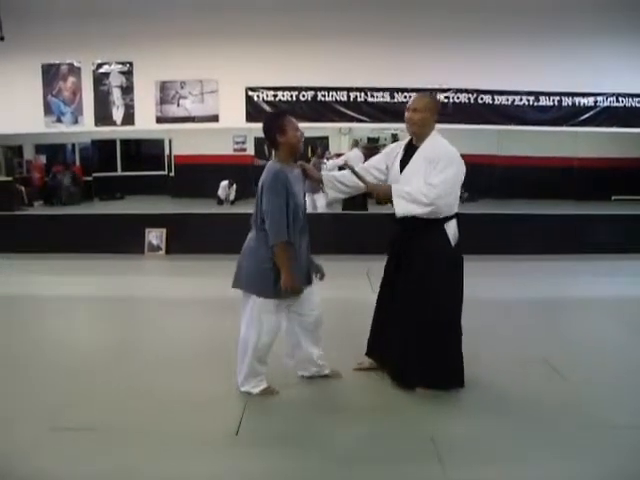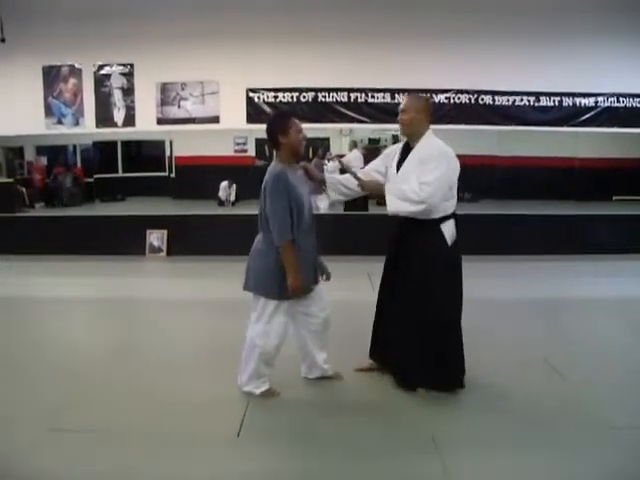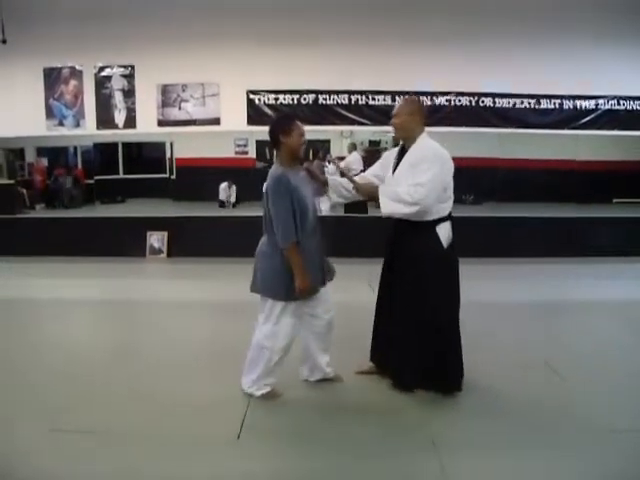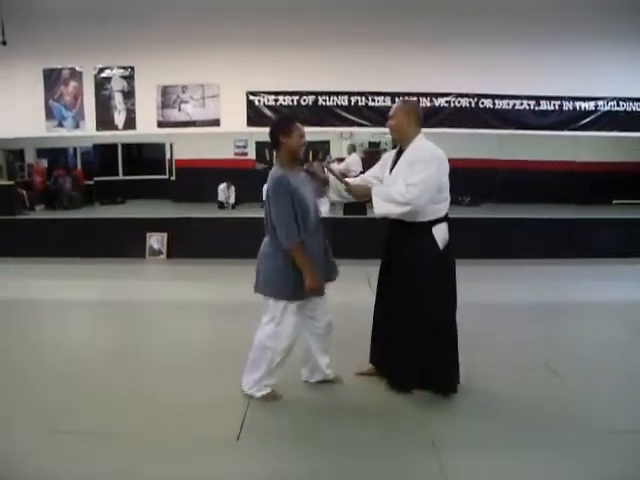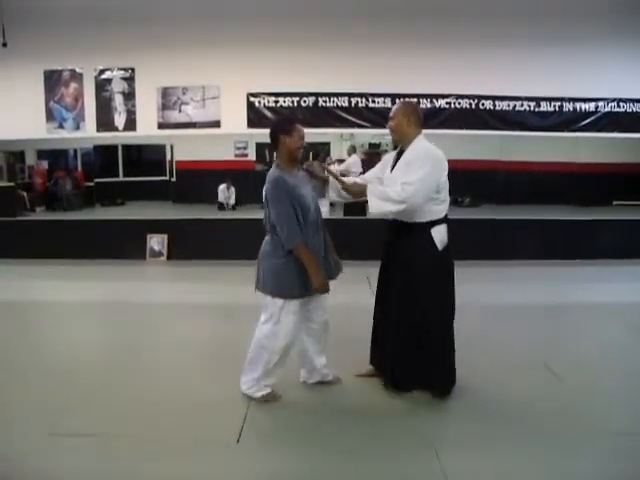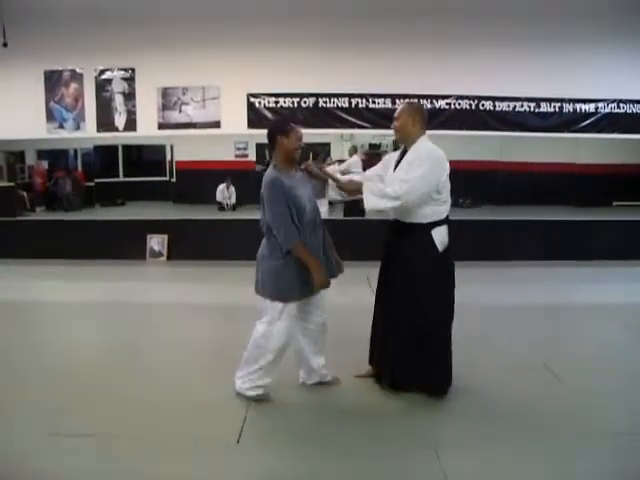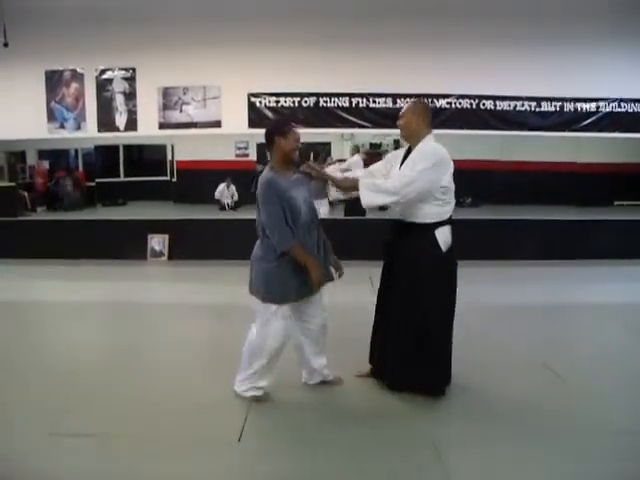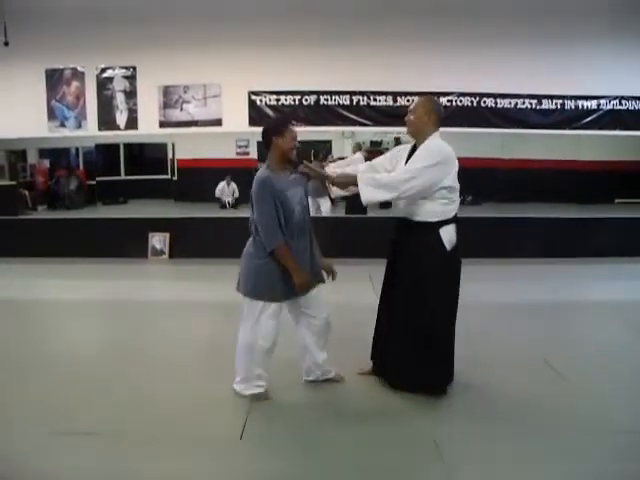
dt=0.1s
person 1, frame 1
left shoulder: (445, 153)
right shoulder: (396, 150)
left elbow: (435, 197)
right elbow: (362, 175)
left wrist: (391, 191)
right wrist: (320, 178)
left hip: (436, 239)
right hip: (408, 233)
left knee: (435, 308)
right knee: (394, 296)
left ankle: (438, 372)
right ankle: (385, 356)
person 1, frame 2
left shoulder: (440, 153)
right shoulder: (395, 153)
left elbow: (426, 196)
right elbow: (363, 178)
left wrist: (384, 189)
right wrist: (322, 180)
left hip: (433, 239)
right hip: (406, 234)
left knee: (434, 309)
right knee: (395, 297)
left ankle: (439, 373)
right ankle: (387, 357)
person 1, frame 3
left shoulder: (434, 154)
right shoulder: (393, 156)
left elbow: (420, 197)
right elbow: (365, 182)
left wrist: (378, 192)
right wrist: (327, 182)
left hip: (430, 240)
right hip: (404, 235)
left knee: (433, 310)
right knee: (394, 300)
left ankle: (439, 375)
right ankle: (388, 360)
person 1, frame 4
left shoulder: (429, 155)
right shoulder: (393, 157)
left elbow: (412, 197)
right elbow: (364, 183)
left wrist: (371, 193)
right wrist: (328, 181)
left hip: (427, 241)
right hip: (401, 236)
left knee: (429, 311)
right knee: (393, 302)
left ankle: (436, 376)
right ankle: (387, 362)
person 1, frame 5
left shoulder: (428, 155)
right shoulder: (393, 158)
left elbow: (408, 196)
right elbow: (368, 181)
left wrist: (365, 191)
right wrist: (331, 180)
left hip: (426, 242)
right hip: (401, 236)
left knee: (427, 312)
right knee: (392, 302)
left ankle: (434, 376)
right ankle: (387, 363)
person 1, frame 6
left shoulder: (430, 156)
right shoulder: (397, 157)
left elbow: (404, 193)
right elbow: (369, 179)
left wrist: (361, 188)
right wrist: (327, 178)
left hip: (427, 243)
right hip: (402, 237)
left knee: (426, 313)
right knee: (392, 304)
left ankle: (430, 378)
right ankle: (387, 365)
person 1, frame 7
left shoulder: (435, 155)
right shoulder: (401, 156)
left elbow: (401, 188)
right elbow: (372, 174)
left wrist: (356, 184)
right wrist: (329, 177)
left hip: (429, 243)
right hip: (405, 237)
left knee: (428, 313)
right knee: (393, 303)
left ankle: (430, 377)
right ankle: (387, 364)
person 1, frame 8
left shoulder: (440, 154)
right shoulder: (405, 152)
left elbow: (400, 183)
right elbow: (372, 169)
left wrist: (354, 180)
right wrist: (328, 175)
left hip: (433, 241)
right hip: (409, 235)
left knee: (431, 312)
right knee: (396, 301)
left ankle: (431, 376)
right ankle: (389, 363)
person 2, frame 1
left shoulder: (294, 171)
right shoulder: (275, 176)
right elbow: (276, 231)
left wrist: (307, 261)
right wrist: (286, 272)
left hip: (292, 257)
right hip: (266, 263)
left knee: (308, 313)
right knee: (260, 324)
left ankle: (312, 365)
right ankle: (251, 380)
person 2, frame 2
left shoulder: (297, 172)
right shoulder: (278, 177)
right elbow: (280, 232)
left wrist: (314, 261)
right wrist: (292, 272)
left hip: (300, 260)
right hip: (276, 264)
left knee: (316, 315)
right knee: (269, 326)
left ankle: (317, 368)
right ankle: (253, 381)
person 2, frame 3
left shoulder: (300, 173)
right shoulder: (279, 179)
right elbow: (285, 234)
left wrist: (320, 263)
right wrist: (299, 274)
left hip: (305, 262)
right hip: (282, 266)
left knee: (320, 318)
right knee: (276, 328)
left ankle: (317, 369)
right ankle: (256, 382)
person 2, frame 4
left shoulder: (301, 174)
right shoulder: (279, 181)
right elbow: (288, 235)
left wrist: (325, 260)
right wrist: (307, 273)
left hip: (309, 262)
right hip: (286, 267)
left knee: (319, 320)
right knee: (280, 328)
left ankle: (317, 371)
right ankle: (257, 383)
person 2, frame 5
left shoulder: (302, 174)
right shoulder: (277, 181)
left elbow: (315, 220)
right elbow: (290, 234)
left wrist: (330, 255)
right wrist: (314, 269)
left hip: (310, 262)
right hip: (286, 265)
left knee: (316, 321)
right knee: (279, 327)
left ankle: (315, 372)
right ankle: (256, 383)
person 2, frame 6
left shoulder: (301, 175)
right shoulder: (274, 182)
left elbow: (315, 220)
right elbow: (286, 235)
left wrist: (330, 254)
right wrist: (315, 267)
left hip: (308, 262)
right hip: (284, 267)
left knee: (314, 321)
right knee: (275, 328)
left ankle: (314, 373)
right ankle: (249, 381)
person 2, frame 7
left shoulder: (299, 178)
right shoulder: (269, 183)
left elbow: (312, 222)
right elbow: (280, 236)
left wrist: (327, 255)
right wrist: (312, 266)
left hip: (306, 264)
right hip: (277, 269)
left knee: (313, 322)
right knee: (271, 331)
left ankle: (315, 372)
right ankle: (250, 384)
person 2, frame 8
left shoulder: (297, 177)
right shoulder: (264, 181)
right elbow: (270, 236)
left wrist: (317, 259)
right wrist: (295, 271)
left hip: (299, 263)
right hip: (268, 268)
left knee: (316, 317)
right knee: (260, 329)
left ankle: (317, 369)
right ankle: (248, 383)
